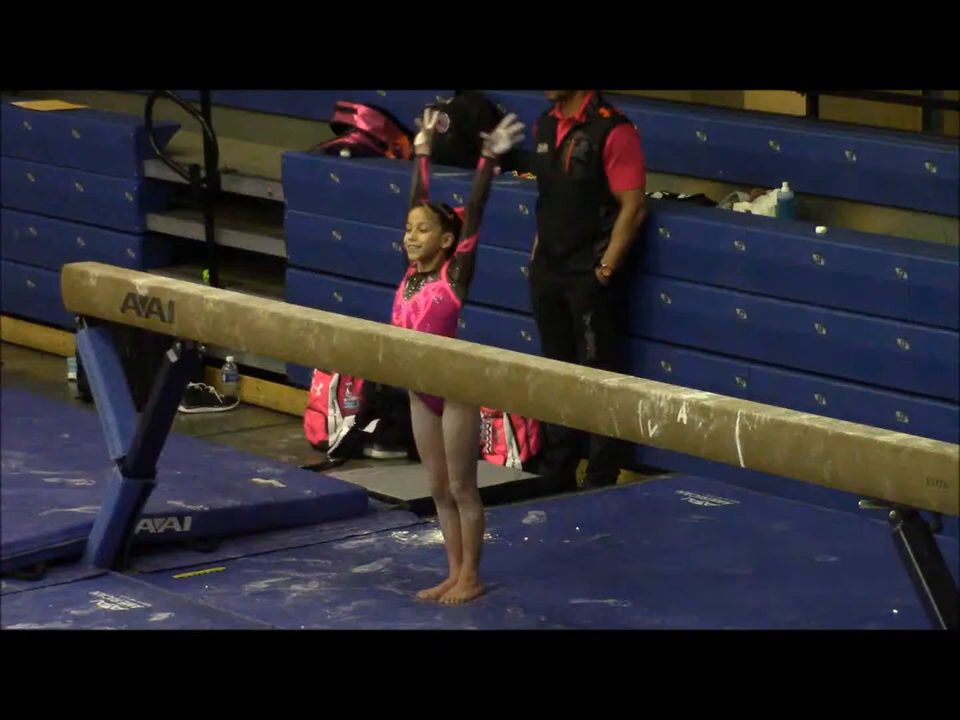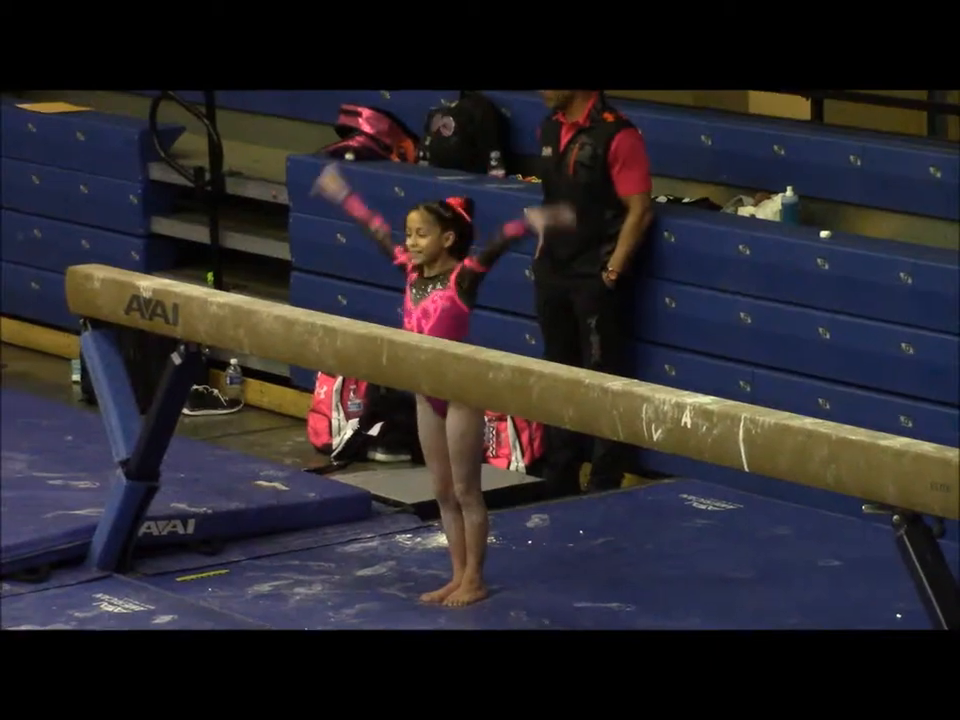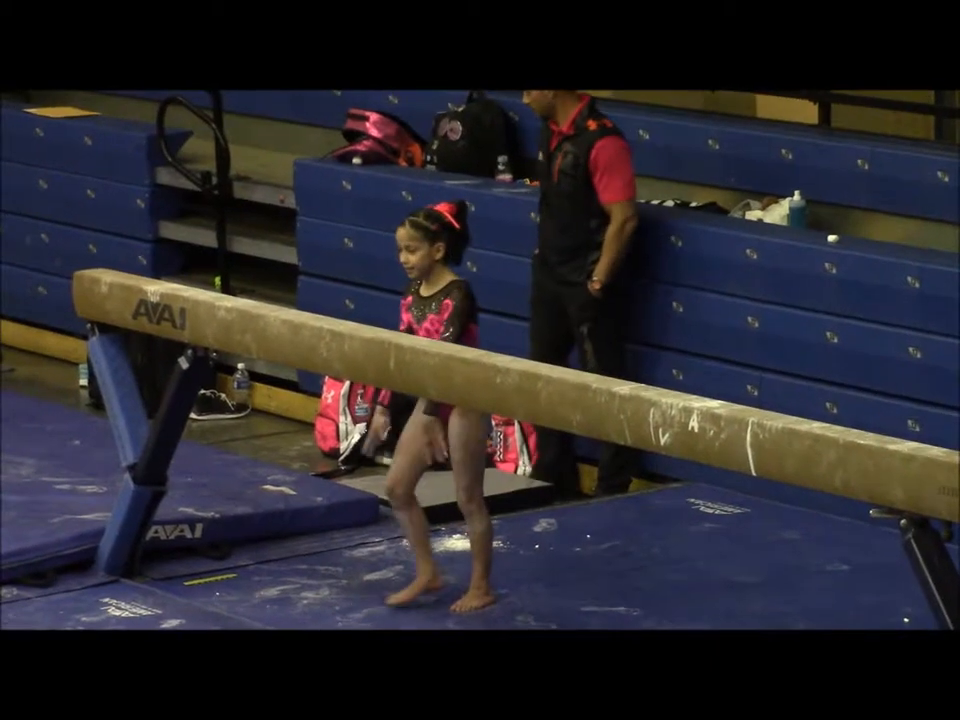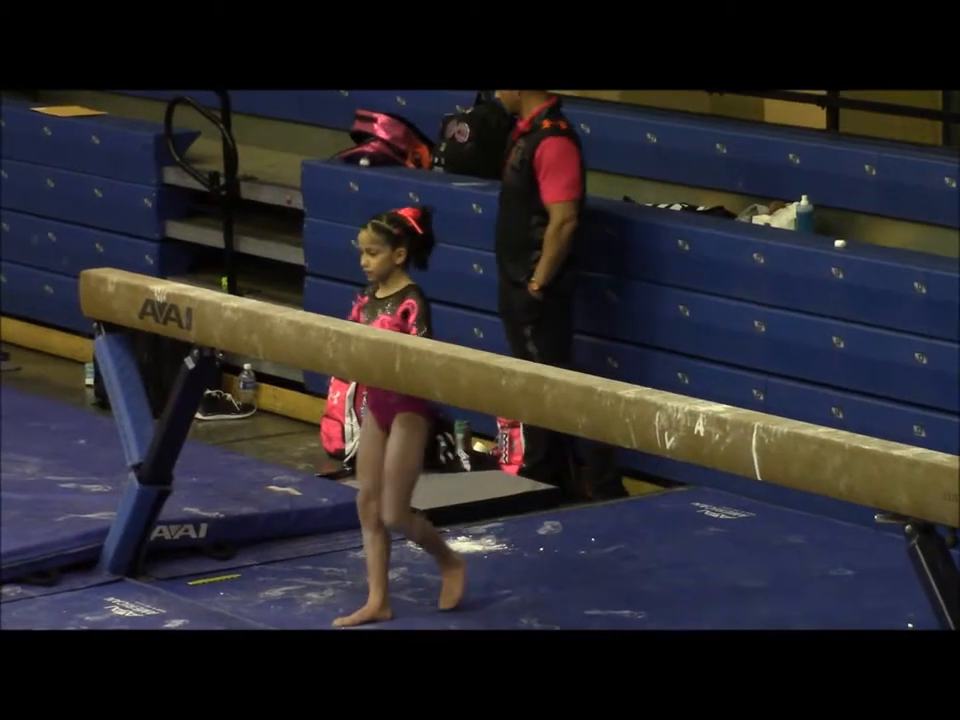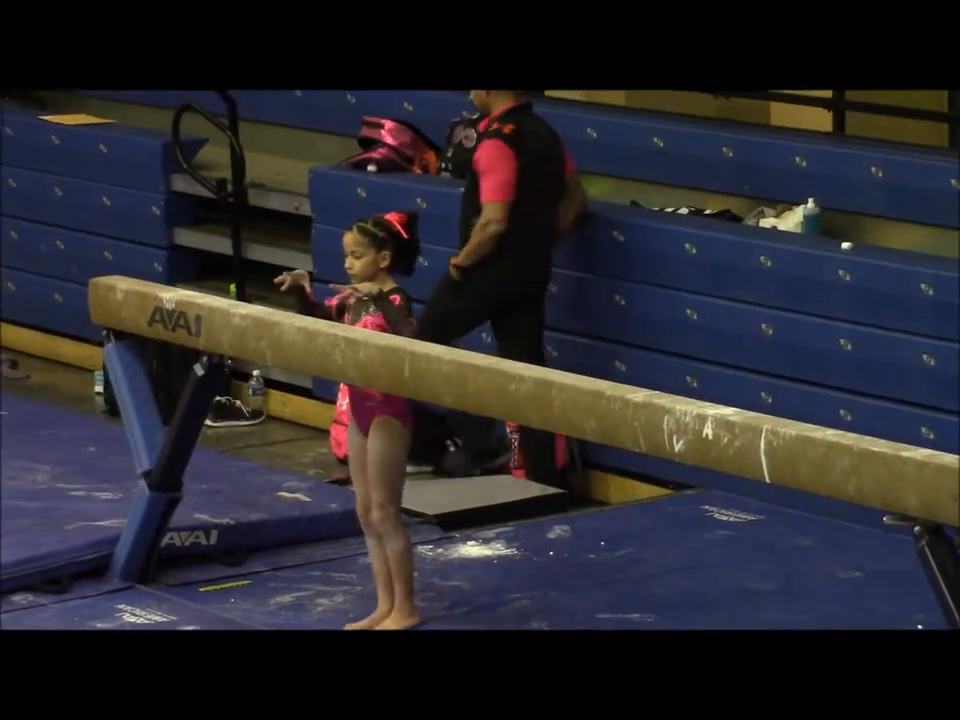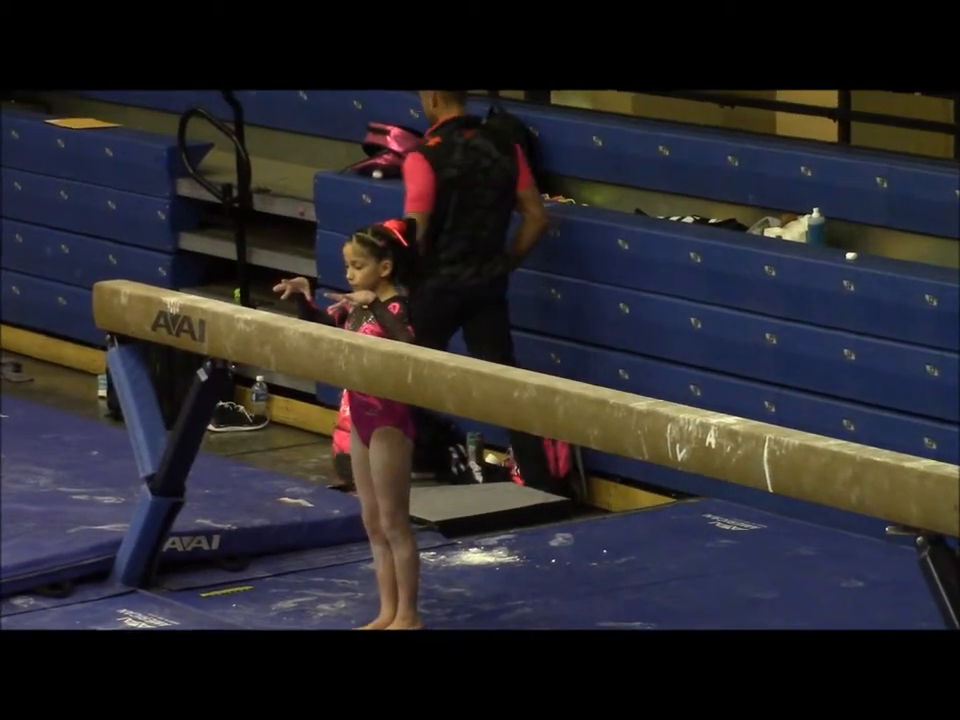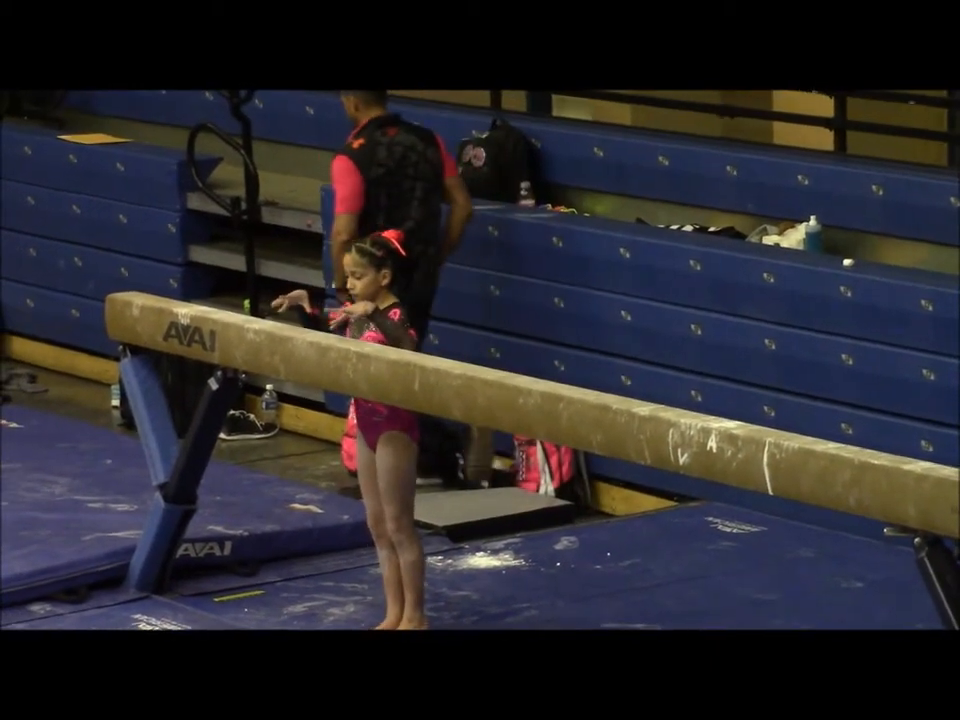
dt=0.4s
person 1, frame 1
left shoulder: (454, 275)
right shoulder: (412, 272)
left elbow: (474, 213)
right elbow: (419, 202)
left wrist: (487, 159)
right wrist: (422, 151)
right hip: (420, 391)
left knee: (462, 488)
right knee: (439, 489)
left ankle: (471, 577)
right ankle: (454, 573)
person 1, frame 2
left shoulder: (463, 276)
right shoulder: (413, 273)
left elbow: (494, 248)
right elbow: (379, 230)
left wrist: (533, 221)
right wrist: (343, 194)
right hip: (426, 392)
left knee: (465, 489)
right knee: (442, 490)
left ankle: (474, 580)
right ankle: (458, 574)
person 1, frame 3
left shoulder: (458, 295)
right shoulder: (412, 296)
left wrist: (431, 418)
right wrist: (382, 408)
left hip: (463, 401)
right hip: (430, 398)
left knee: (468, 498)
right knee: (396, 486)
left ankle: (481, 586)
right ankle: (426, 572)
person 1, frame 4
left shoulder: (412, 300)
right shoulder: (368, 296)
left hip: (407, 408)
right hip: (375, 406)
left knee: (394, 513)
right knee: (367, 505)
left ankle: (451, 564)
right ankle: (377, 600)
person 1, frame 5
left shoulder: (393, 299)
right shoulder: (352, 296)
left elbow: (410, 336)
right elbow: (318, 317)
left wrist: (380, 297)
right wrist: (301, 289)
left hip: (387, 413)
right hip: (360, 410)
left knee: (385, 516)
right knee: (368, 516)
left ankle: (405, 608)
right ankle: (384, 606)
person 1, frame 6
left shoulder: (394, 308)
right shoulder: (353, 306)
left elbow: (406, 345)
right elbow: (318, 324)
left wrist: (374, 304)
right wrist: (303, 296)
left hip: (389, 423)
right hip: (361, 419)
left knee: (394, 524)
right knee: (373, 523)
left ankle: (408, 616)
right ankle: (387, 613)
person 1, frame 7
left shoulder: (395, 314)
right shoulder: (356, 312)
left elbow: (410, 348)
right elbow: (319, 331)
left wrist: (374, 314)
right wrist: (304, 305)
left hip: (394, 427)
right hip: (366, 425)
left knee: (399, 527)
right knee: (378, 527)
left ankle: (414, 617)
right ankle: (394, 616)
person 2, frame 1
left shoulder: (612, 129)
right shoulder: (546, 124)
left elbow: (633, 207)
left wrist: (605, 270)
right wrist: (537, 253)
left hip: (590, 275)
right hip: (547, 269)
left ankle: (601, 481)
right ankle: (556, 473)
person 2, frame 2
left shoulder: (616, 133)
right shoulder: (550, 127)
left elbow: (640, 211)
left wrist: (612, 273)
right wrist: (542, 253)
left hip: (595, 277)
right hip: (553, 272)
left knee: (604, 380)
left ankle: (605, 484)
right ankle: (558, 478)
person 2, frame 3
left shoulder: (602, 140)
right shoulder: (550, 131)
left elbow: (623, 219)
left wrist: (599, 281)
right wrist: (543, 254)
left hip: (586, 284)
right hip: (549, 275)
left ankle: (613, 489)
right ankle: (553, 477)
person 2, frame 4
left shoulder: (552, 139)
right shoulder: (530, 130)
left elbow: (564, 220)
left wrist: (539, 281)
left hip: (539, 284)
right hip: (518, 277)
left ankle: (605, 486)
right ankle: (542, 475)
person 2, frame 5
left shoulder: (496, 141)
right shoulder: (541, 131)
left elbow: (494, 222)
right elbow: (575, 199)
left wrist: (461, 261)
left hip: (489, 271)
right hip: (530, 271)
left knee: (425, 340)
right knee: (527, 370)
left ankle: (478, 445)
right ankle: (545, 475)
person 2, frame 6
left shoulder: (425, 155)
right shoulder: (503, 145)
left elbow: (414, 234)
right elbow: (536, 217)
left hip: (437, 283)
right hip: (488, 281)
right ankle: (540, 483)
person 2, frame 7
left shoulder: (351, 156)
right shoulder: (427, 140)
left elbow: (344, 234)
right elbow: (462, 205)
left wrist: (341, 283)
right wrist: (439, 255)
right hip: (421, 273)
